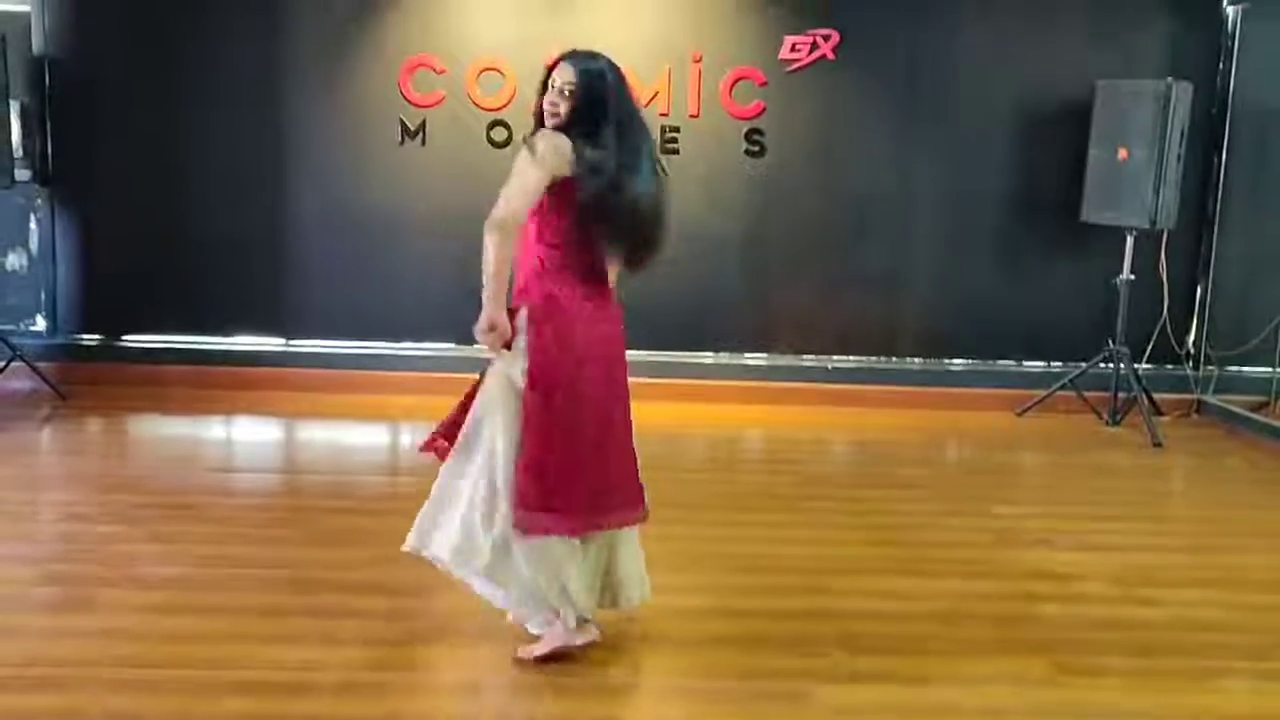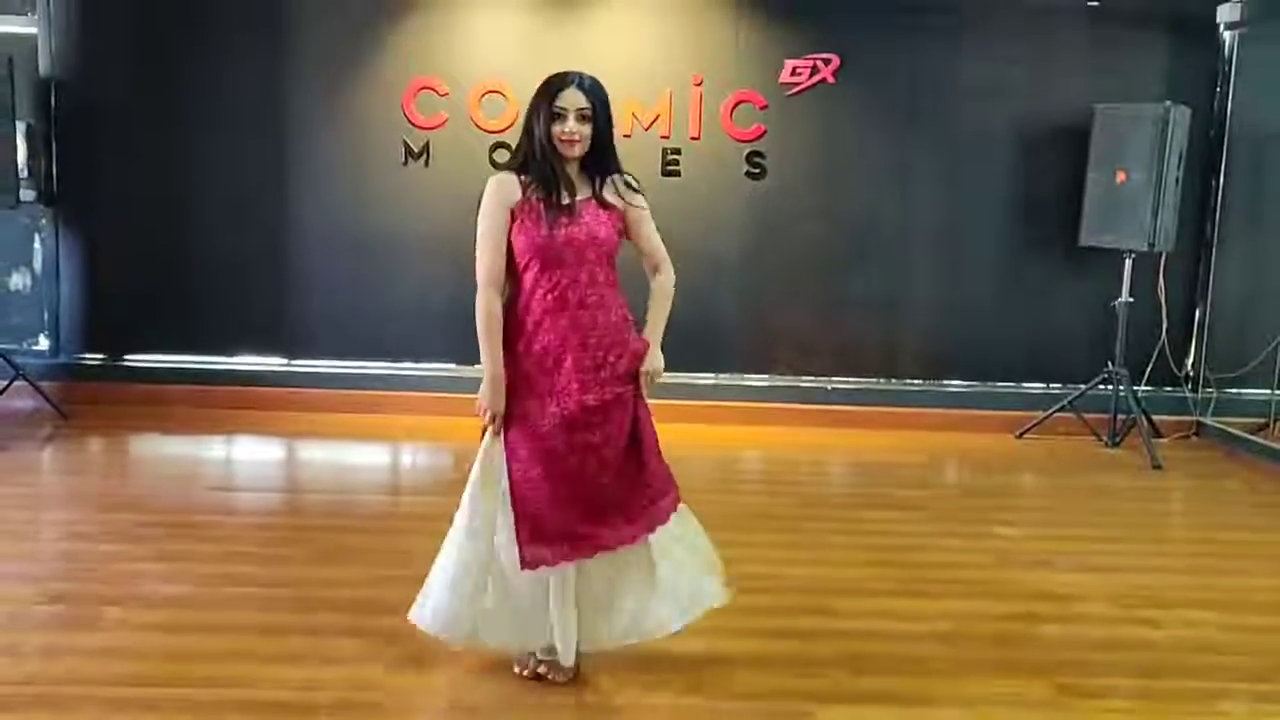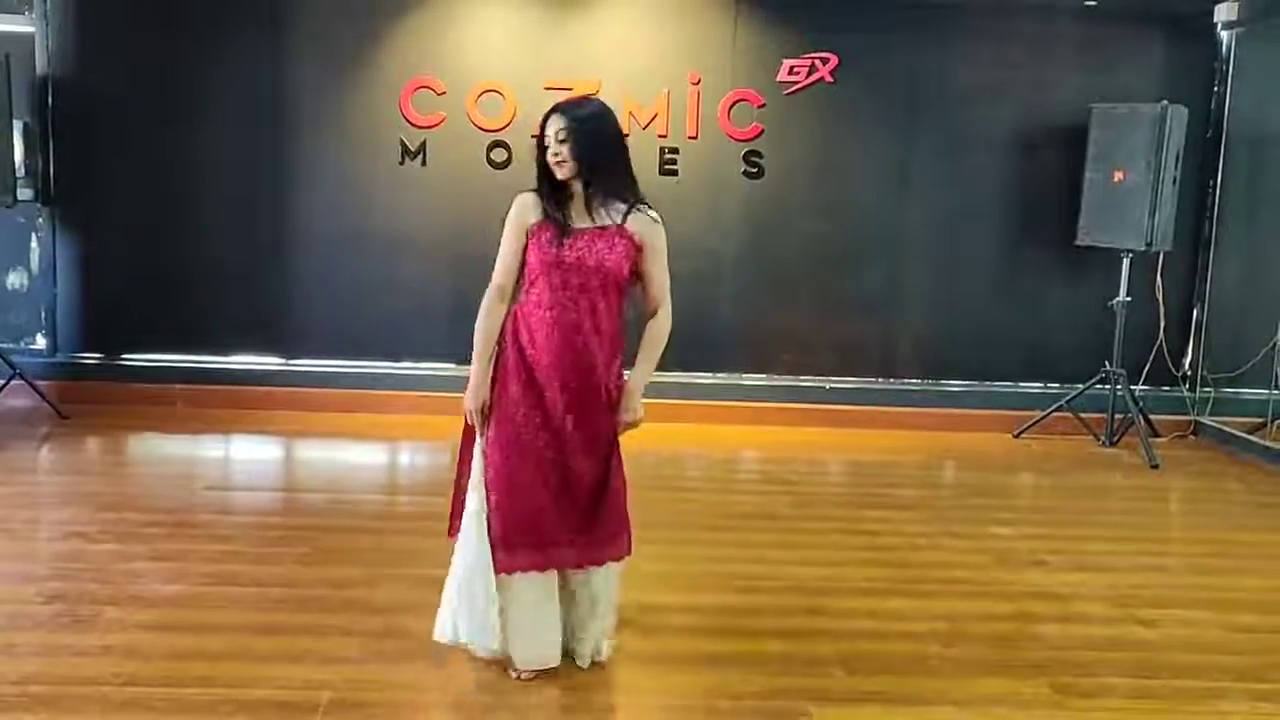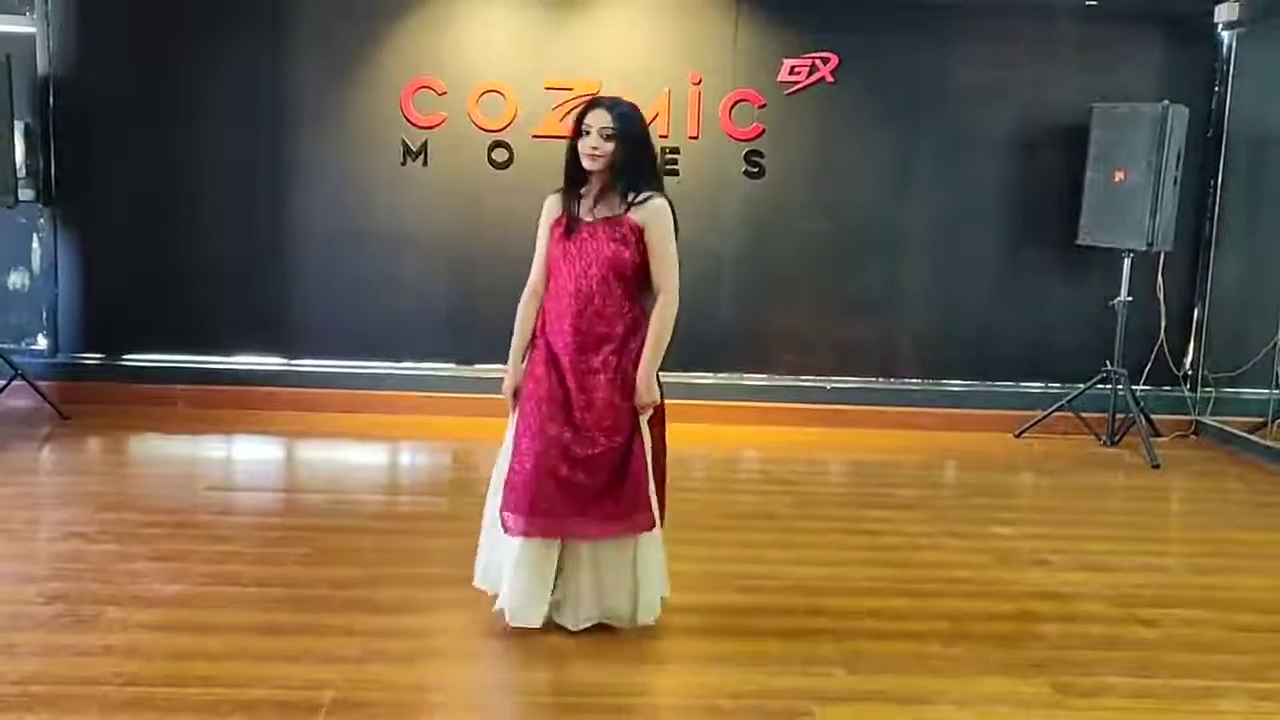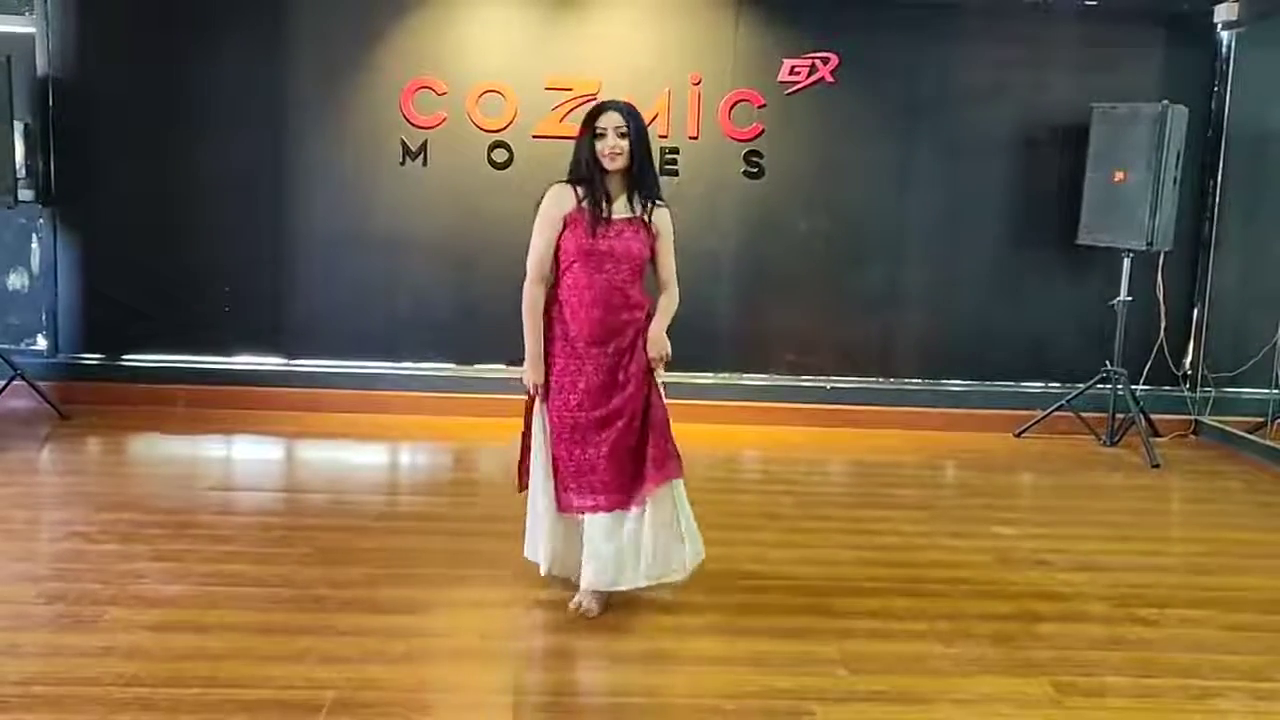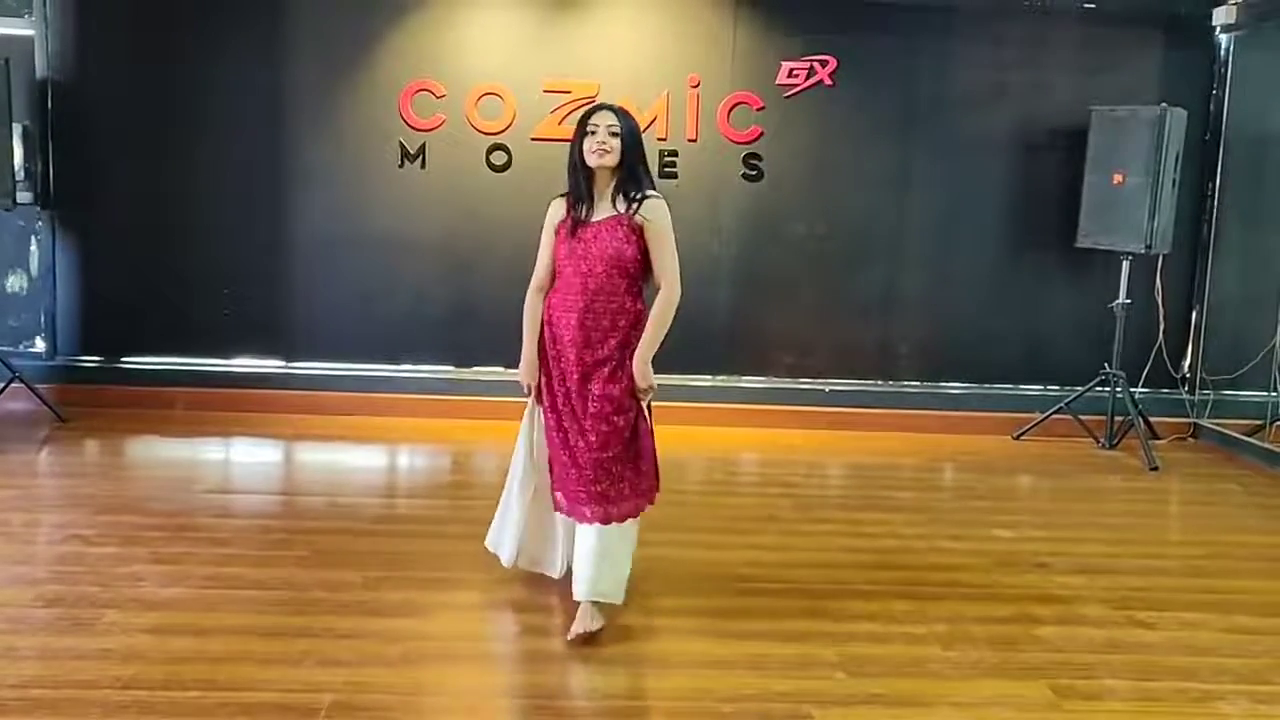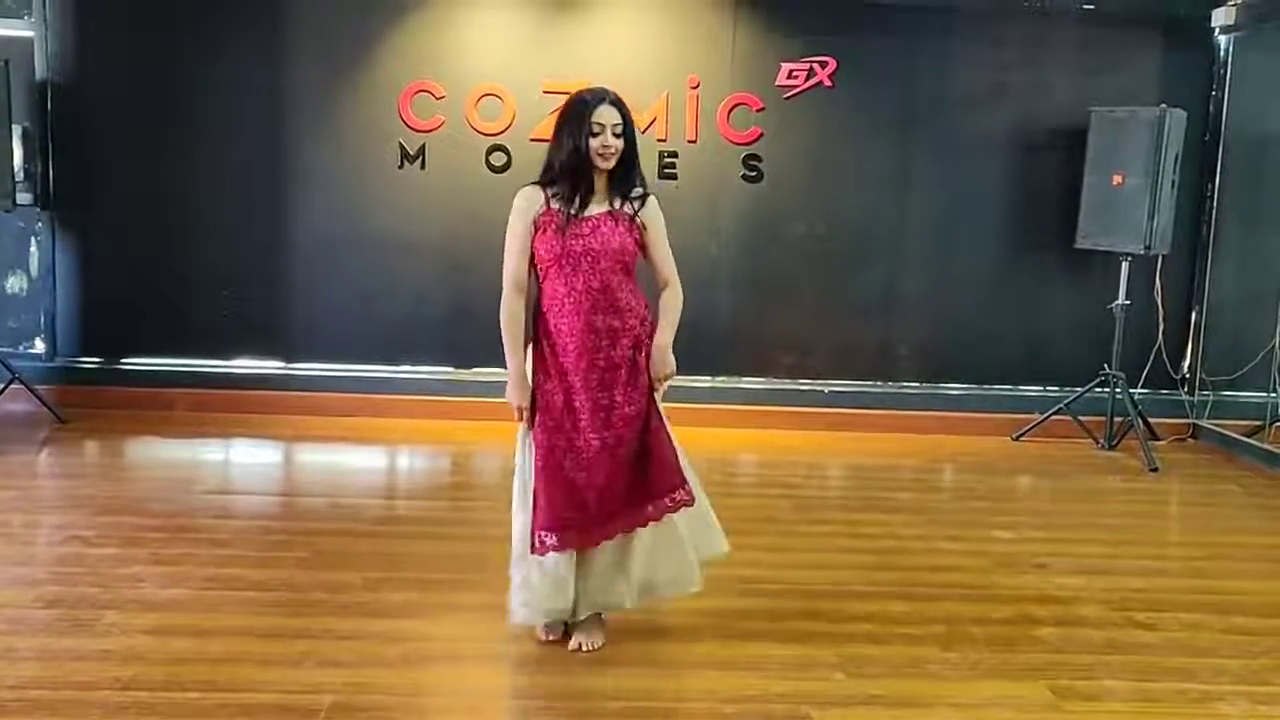
dt=0.7s
person 1, frame 1
left shoulder: (549, 149)
right shoulder: (618, 169)
left elbow: (502, 222)
left wrist: (494, 306)
left hip: (548, 327)
right hip: (599, 331)
left knee: (530, 469)
right knee: (583, 469)
left ankle: (567, 615)
right ankle: (572, 599)
person 1, frame 2
left shoulder: (618, 192)
right shoulder: (508, 189)
left elbow: (661, 270)
right elbow: (488, 289)
left wrist: (652, 343)
right wrist: (492, 377)
left hip: (608, 369)
right hip: (535, 372)
left knee: (602, 499)
right knee: (534, 502)
left ankle: (571, 636)
right ankle: (534, 634)
person 1, frame 3
left shoulder: (641, 223)
right shoulder: (530, 209)
left elbow: (660, 312)
right elbow: (498, 294)
left wrist: (636, 390)
right wrist: (478, 378)
left hip: (593, 389)
right hip: (523, 380)
left knee: (588, 513)
right knee: (520, 509)
left ankle: (581, 629)
right ankle: (529, 638)
person 1, frame 4
left shoulder: (649, 209)
right shoulder: (558, 206)
left elbow: (667, 296)
right elbow: (536, 289)
left wrist: (647, 373)
right wrist: (515, 362)
left hip: (616, 368)
right hip: (554, 365)
left knee: (610, 484)
right knee: (536, 479)
left ankle: (594, 597)
right ankle: (525, 593)
person 1, frame 5
left shoulder: (654, 212)
right shoulder: (561, 199)
left elbow: (669, 286)
right elbow: (535, 280)
left wrist: (658, 327)
right wrist: (533, 355)
left hip: (626, 353)
right hip: (567, 350)
left knee: (619, 462)
right knee: (569, 457)
left ankle: (602, 575)
right ankle: (574, 560)
person 1, frame 6
left shoulder: (647, 208)
right shoulder: (561, 209)
left elbow: (670, 289)
right elbow: (540, 286)
left wrist: (644, 357)
right wrist: (528, 354)
left hip: (616, 357)
right hip: (561, 356)
left knee: (607, 472)
right knee: (571, 466)
left ankle: (591, 595)
right ankle: (585, 564)
person 1, frame 7
left shoulder: (639, 206)
right shoulder: (533, 202)
left elbow: (670, 285)
right elbow: (514, 291)
left wrist: (663, 344)
right wrist: (516, 372)
left hip: (626, 364)
right hip: (558, 365)
left knee: (614, 484)
right knee: (554, 484)
left ankle: (592, 607)
right ankle: (552, 602)
